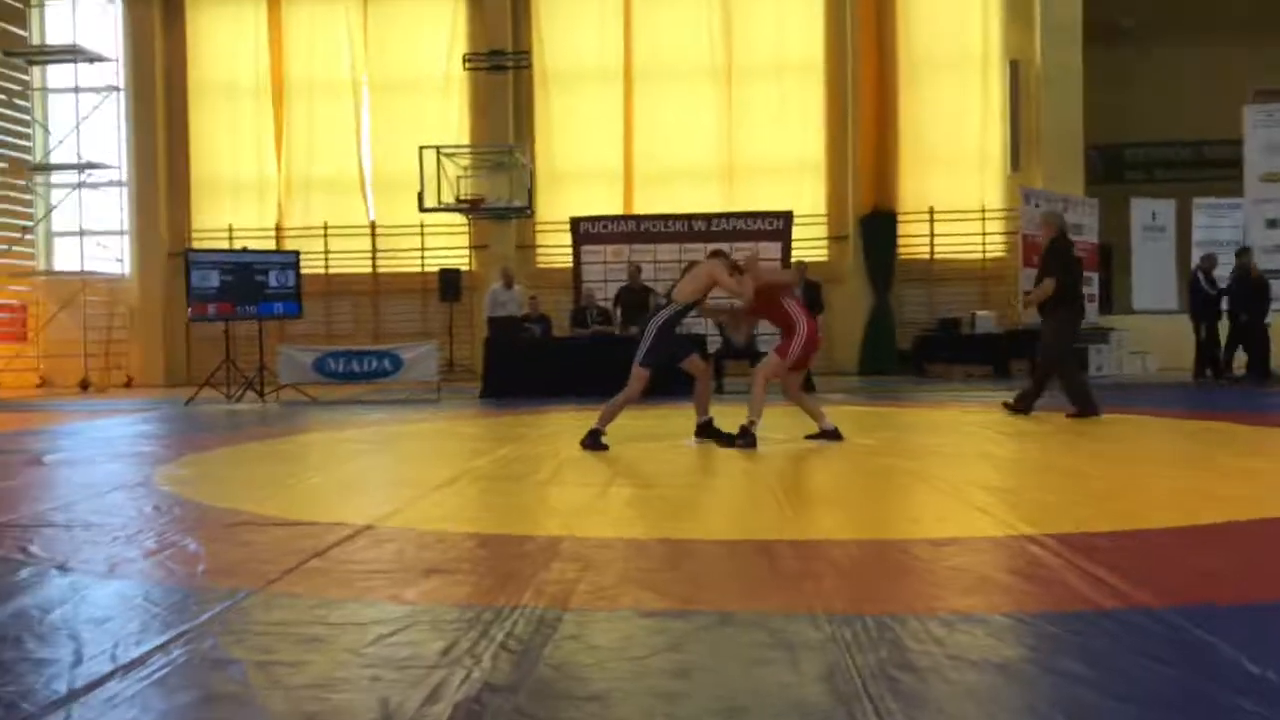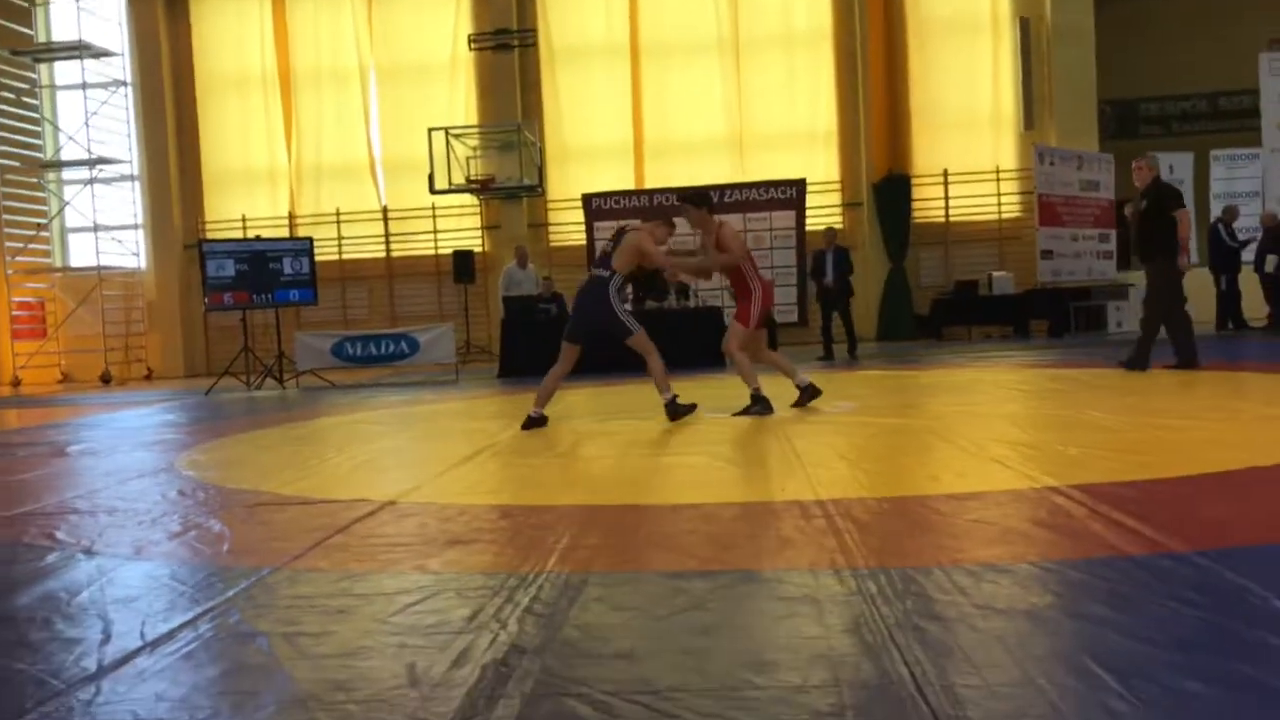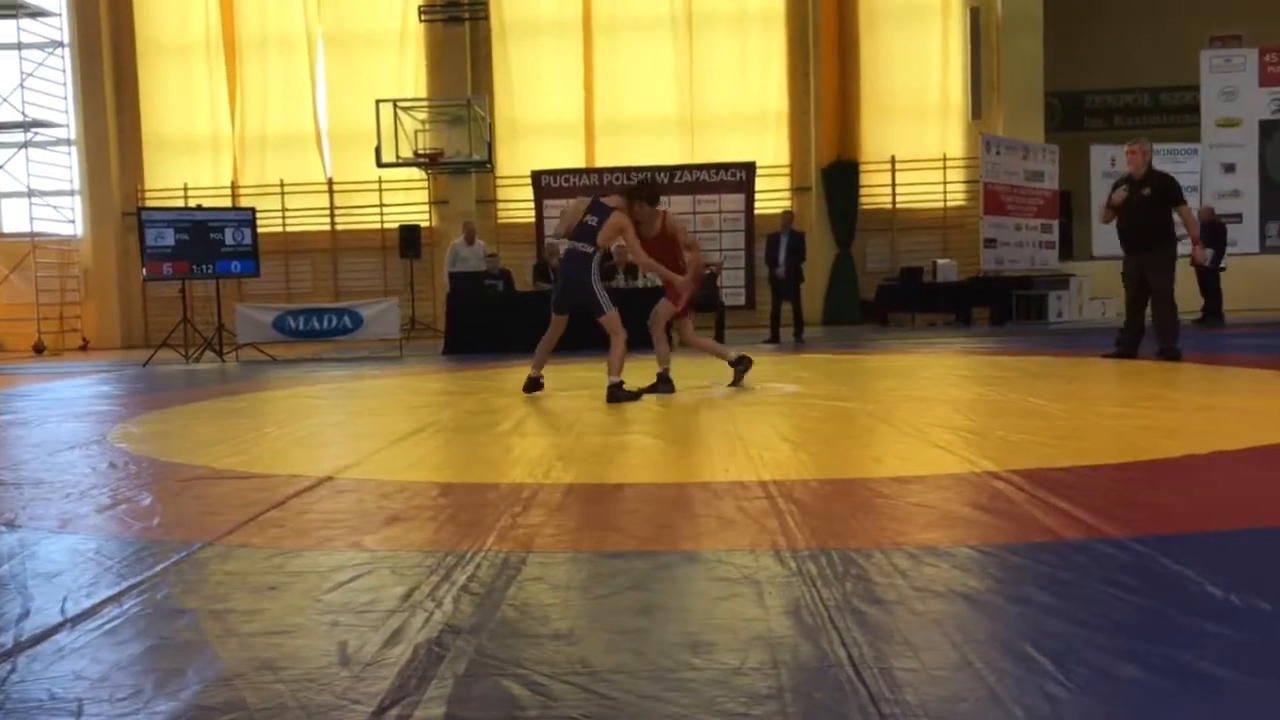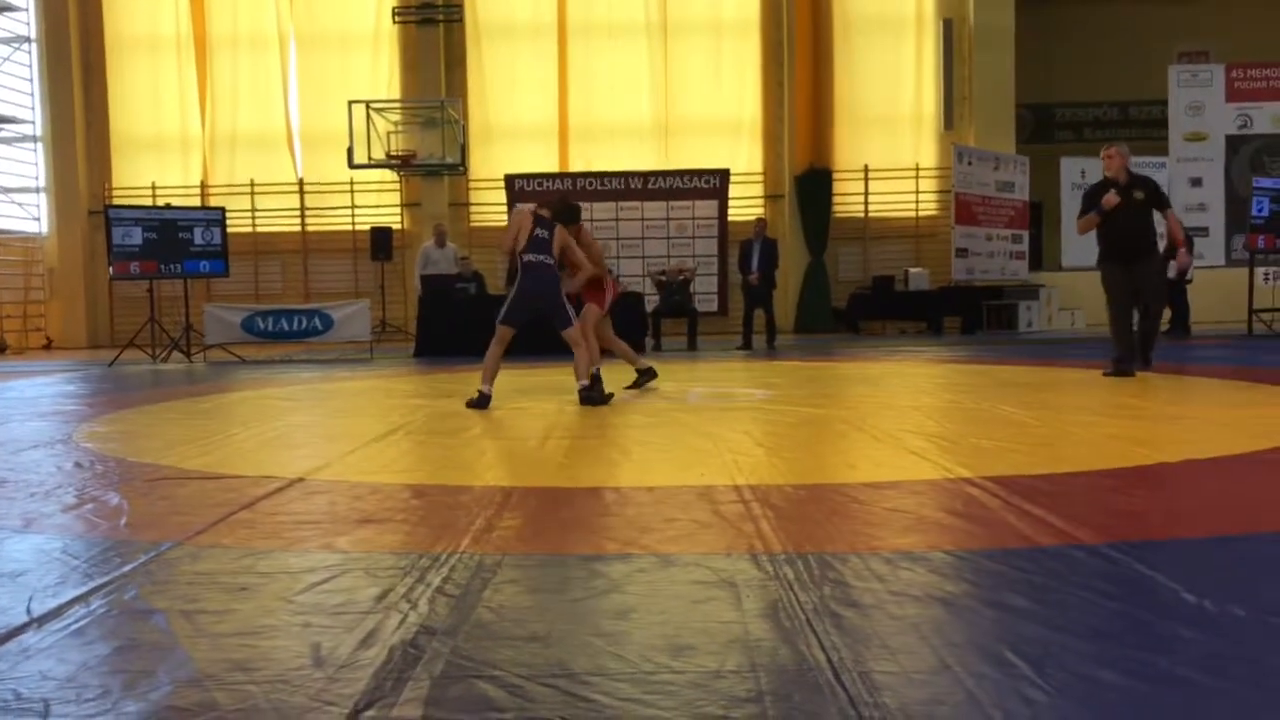
dt=1s
person 1, frame 1
left shoulder: (1056, 251)
right shoulder: (1065, 248)
left elbow: (1049, 285)
left wrist: (1027, 301)
left hip: (1062, 314)
right hip: (1065, 313)
left knee: (1063, 360)
right knee: (1047, 359)
left ankle: (1086, 406)
right ankle: (1024, 402)
person 1, frame 2
left shoulder: (1164, 191)
right shoulder: (1145, 196)
left elbow: (1184, 217)
left wrist: (1184, 251)
right wrist: (1133, 217)
left hip: (1166, 260)
right hip: (1156, 261)
left knee: (1153, 307)
right knee: (1172, 309)
left ankle: (1139, 358)
right ankle: (1187, 357)
person 1, frame 3
left shoulder: (1163, 181)
right shoulder: (1120, 185)
left elbow: (1184, 213)
right elbow: (1105, 219)
left wrist: (1196, 243)
right wrist: (1113, 204)
left hip: (1159, 252)
right hip: (1131, 253)
left knee: (1162, 300)
right knee: (1133, 302)
left ankle: (1168, 347)
right ankle: (1126, 346)
person 1, frame 4
left shoulder: (1146, 185)
right shoulder: (1095, 192)
left elbow: (1169, 215)
right elbow: (1081, 228)
left wrist: (1181, 247)
right wrist: (1102, 209)
left hip: (1147, 261)
right hip: (1113, 264)
left knee: (1153, 309)
right knee: (1119, 313)
left ankle: (1143, 352)
right ankle: (1123, 363)
person 2, frame 1
left shoulder: (700, 270)
right shoulder: (716, 266)
left elbow: (697, 306)
right elbow: (743, 293)
right wrist: (745, 277)
left hip: (667, 330)
right hip: (657, 328)
left knee: (703, 371)
right knee: (634, 389)
left ankle: (704, 426)
right ankle: (593, 433)
person 2, frame 2
left shoulder: (624, 234)
right shoulder: (641, 237)
right elbow: (664, 263)
left hip: (585, 299)
right hip: (606, 300)
left knee: (563, 364)
right knee: (650, 351)
left ankle: (535, 415)
right ankle: (671, 404)
person 2, frame 3
left shoulder: (583, 203)
right shoulder: (622, 220)
left elbow: (559, 232)
right elbow: (641, 259)
right wrist: (674, 277)
left hip: (565, 272)
right hip: (587, 277)
left knee: (554, 331)
right knee: (618, 334)
left ankle: (534, 377)
right ankle: (614, 388)
person 2, frame 4
left shoulder: (521, 214)
right shoulder: (561, 232)
left elbow: (506, 247)
right elbow: (587, 269)
right wrist: (566, 288)
left hip: (526, 285)
right hip: (551, 286)
left knee: (498, 342)
right knee: (579, 344)
left ankle: (484, 395)
right ankle: (585, 390)
person 3, frame 1
left shoulder: (758, 279)
right shoulder: (751, 305)
left elbow: (791, 278)
left wrist: (758, 271)
left hip: (802, 332)
right hip: (805, 335)
left knee: (760, 375)
right knee: (791, 390)
left ankle: (748, 433)
right ankle: (829, 429)
person 3, frame 2
left shoulder: (725, 232)
right shoulder: (706, 238)
left elbow: (738, 257)
right elbow: (704, 272)
right wrist: (683, 265)
left hip: (755, 293)
right hip: (749, 295)
left knee: (731, 346)
right knee: (759, 350)
left ankle: (759, 400)
right ankle: (806, 386)
person 3, frame 3
left shoulder: (670, 223)
right shoulder: (634, 225)
left elbow: (693, 250)
left wrist: (688, 277)
left hip: (683, 278)
right hip: (673, 281)
left knee: (655, 321)
right knee: (689, 339)
left ankle: (664, 380)
right ankle: (738, 360)
person 3, frame 4
left shoulder: (583, 236)
left elbow: (600, 265)
left hip: (602, 285)
right hip: (589, 287)
left knee: (584, 326)
right knee: (608, 340)
left ankle: (595, 377)
right ankle: (645, 369)
